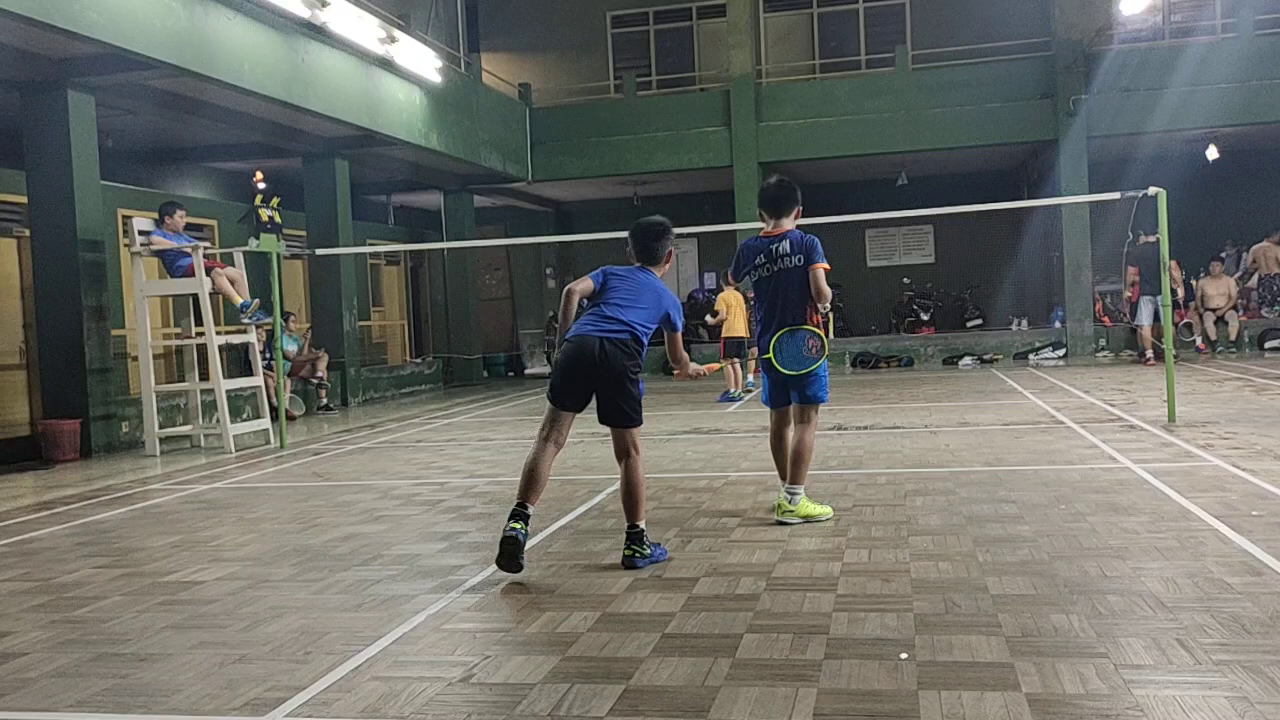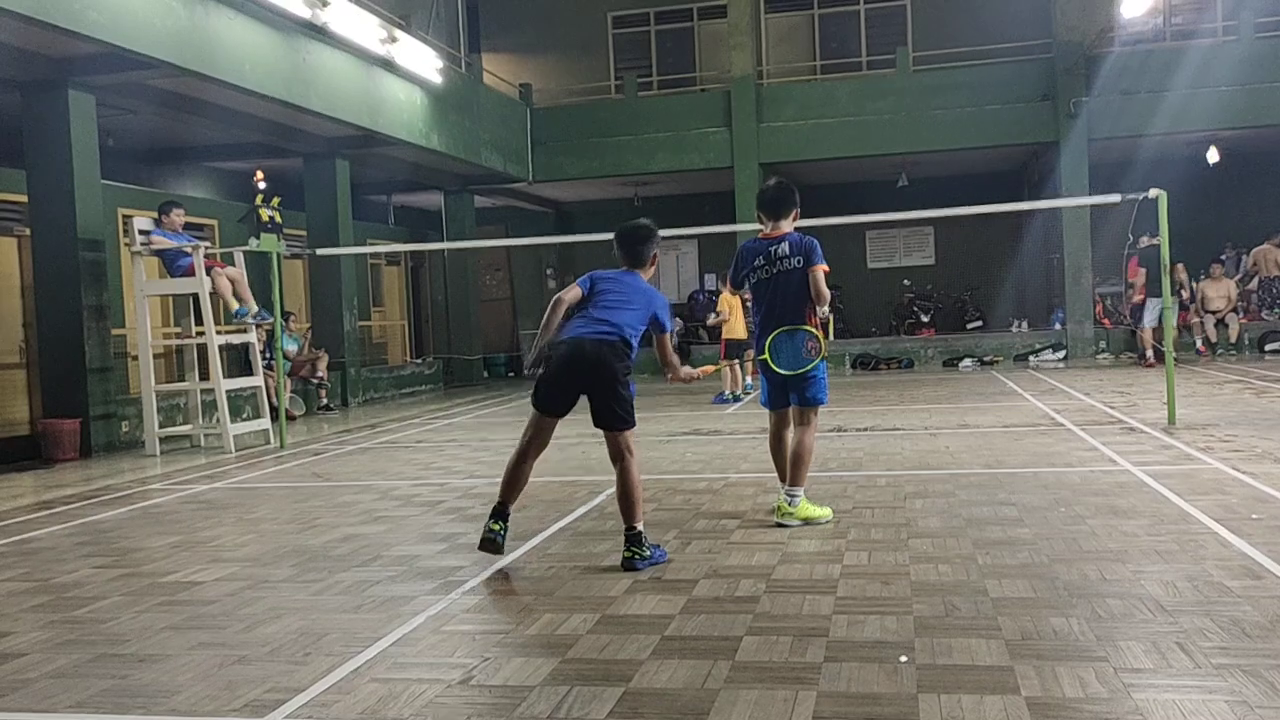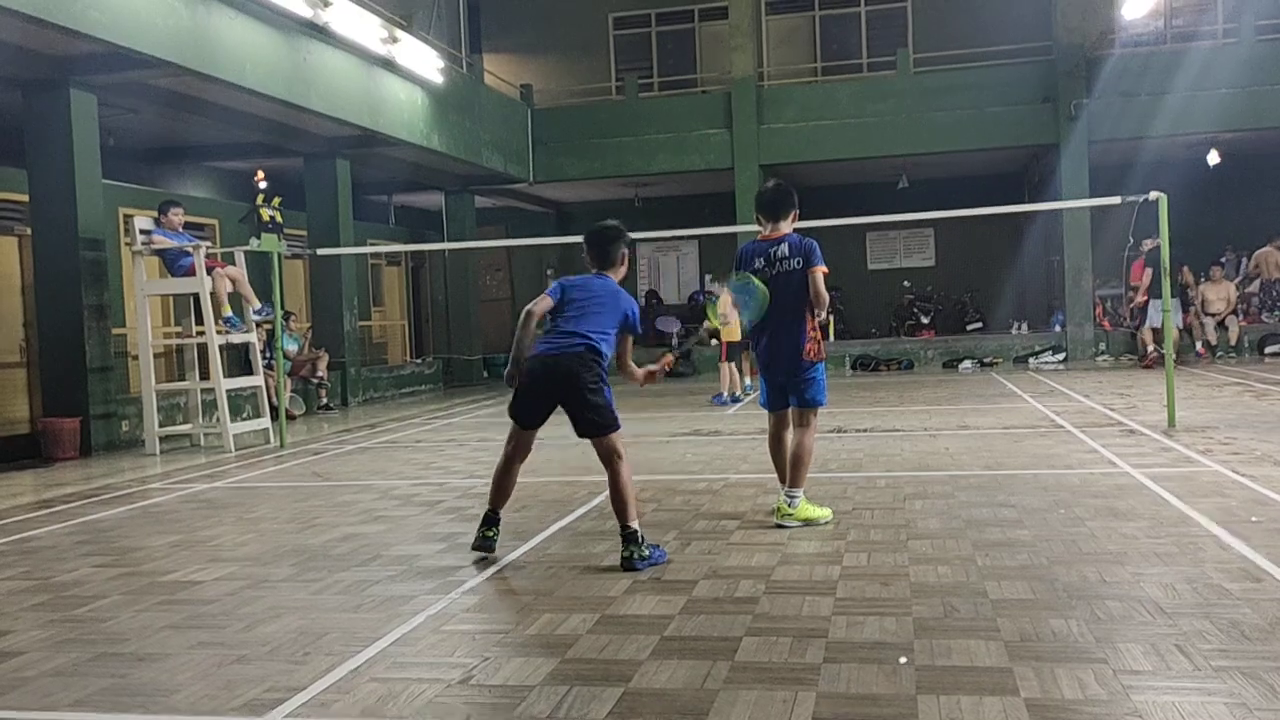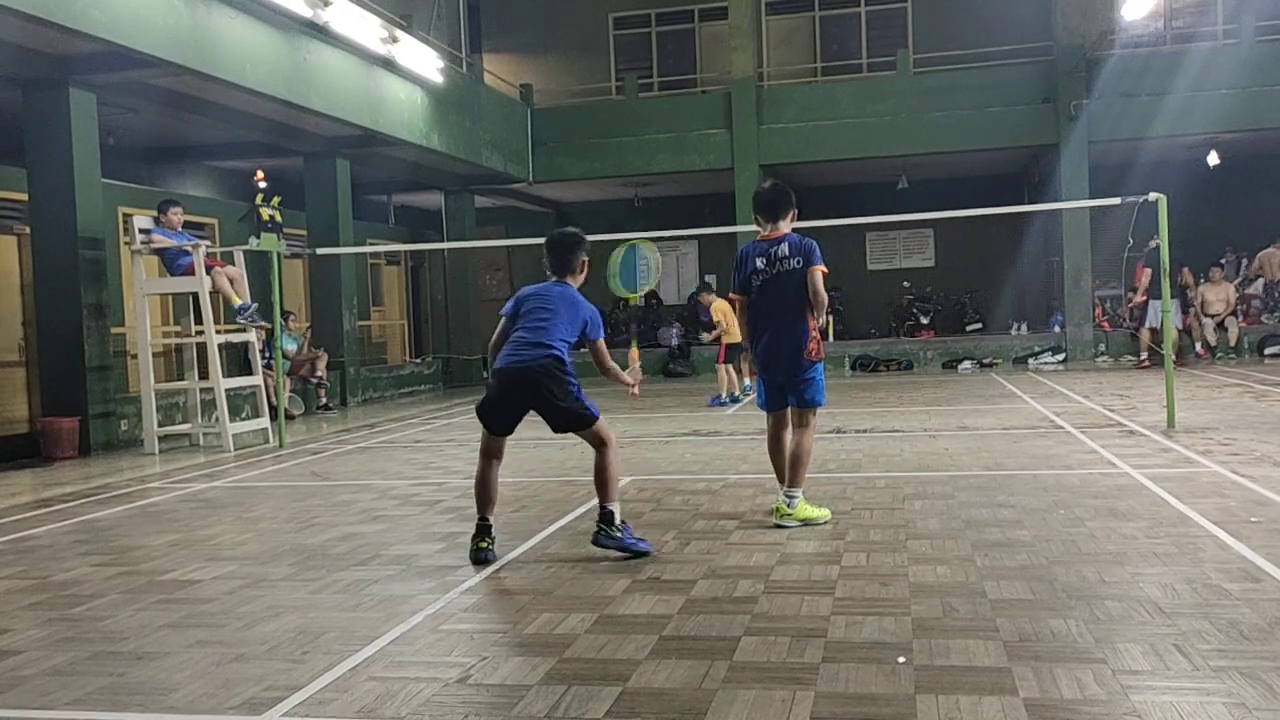
dt=0.2s
person 1, frame 1
left shoulder: (610, 273)
right shoulder: (668, 298)
left elbow: (572, 291)
right elbow: (678, 358)
left wrist: (562, 341)
right wrist: (691, 369)
left hip: (579, 347)
right hip: (619, 357)
left knee: (549, 440)
right knee: (629, 454)
left ankle: (518, 522)
right ankle: (637, 542)
person 1, frame 2
left shoulder: (597, 278)
right shoulder: (657, 300)
left elbow: (561, 300)
right elbow: (668, 360)
left wrist: (539, 348)
right wrist: (685, 374)
left hip: (568, 352)
right hip: (610, 360)
left knee: (531, 443)
right knee: (624, 457)
left ankle: (497, 523)
right ankle: (636, 544)
person 1, frame 3
left shoulder: (566, 284)
right shoulder: (626, 303)
left elbow: (532, 312)
right elbow: (624, 364)
left wrist: (517, 364)
right wrist: (644, 374)
left hip: (541, 366)
right hip: (583, 373)
left knee: (515, 452)
right knee: (615, 458)
left ankle: (488, 529)
right ankle: (634, 544)
person 1, frame 4
left shoulder: (525, 294)
right shoulder: (584, 308)
left elbow: (494, 344)
right elbow: (605, 366)
right wrist: (630, 379)
left hip: (507, 374)
right hip: (549, 375)
left knee: (490, 455)
right knee: (605, 442)
left ankle: (483, 536)
right ankle: (610, 524)
person 2, frame 1
left shoulder: (749, 248)
right shoulder: (807, 243)
left elbow: (733, 281)
right elbow: (821, 292)
right wrist: (826, 300)
left hip: (769, 347)
left knee: (779, 419)
right knee: (805, 419)
left ankle: (788, 493)
right ankle: (794, 500)
person 2, frame 2
left shoulder: (747, 251)
right shoulder: (806, 245)
left elbow: (733, 290)
right elbow: (820, 293)
right wrist: (823, 306)
left hip: (768, 350)
left knee: (779, 421)
right knee: (804, 421)
left ankle: (787, 494)
right ankle: (793, 503)
person 2, frame 3
left shoulder: (746, 253)
right shoulder: (805, 246)
right elbow: (819, 294)
right wrist: (820, 313)
left hip: (767, 352)
right hip: (802, 348)
left knee: (778, 422)
right knee: (804, 423)
left ankle: (787, 496)
right ankle: (793, 504)
person 2, frame 4
left shoulder: (746, 254)
right shoulder: (805, 246)
left elbow: (741, 307)
right elbow: (817, 294)
left wrist: (753, 343)
right wrist: (820, 316)
left hip: (766, 352)
right hip: (802, 348)
left knee: (777, 422)
right knee: (803, 423)
left ankle: (786, 496)
right ankle: (792, 504)
